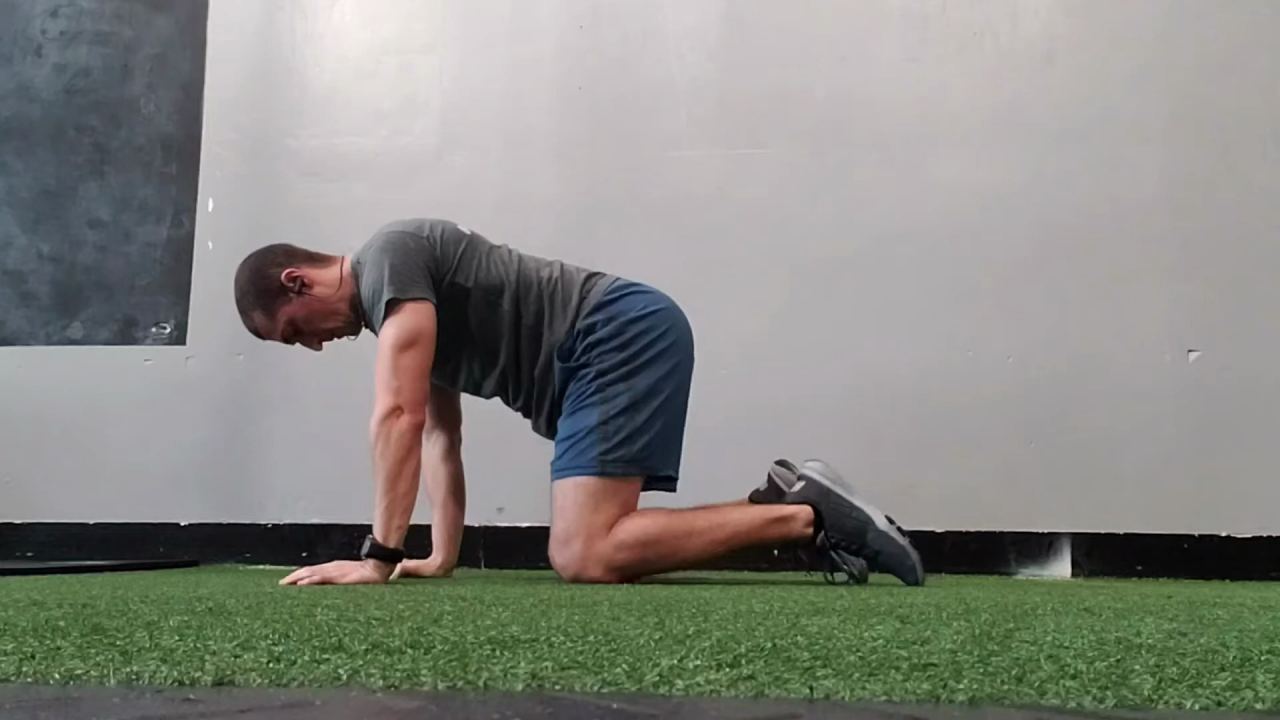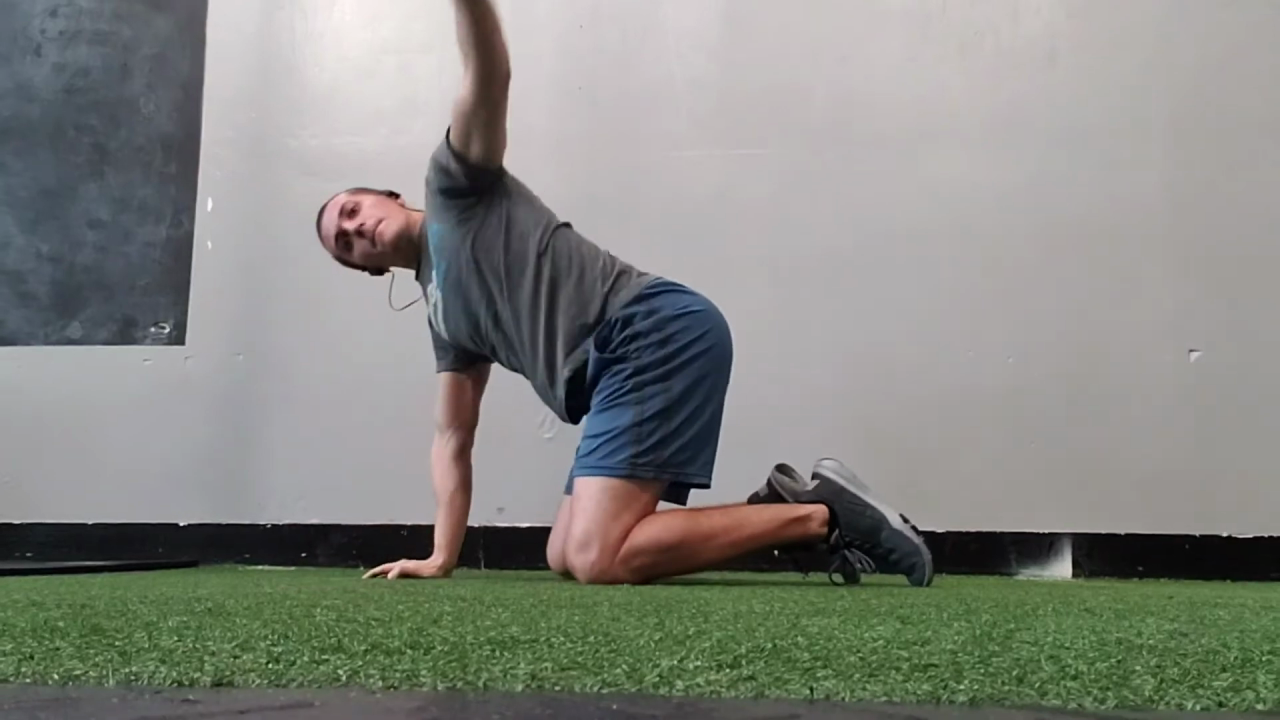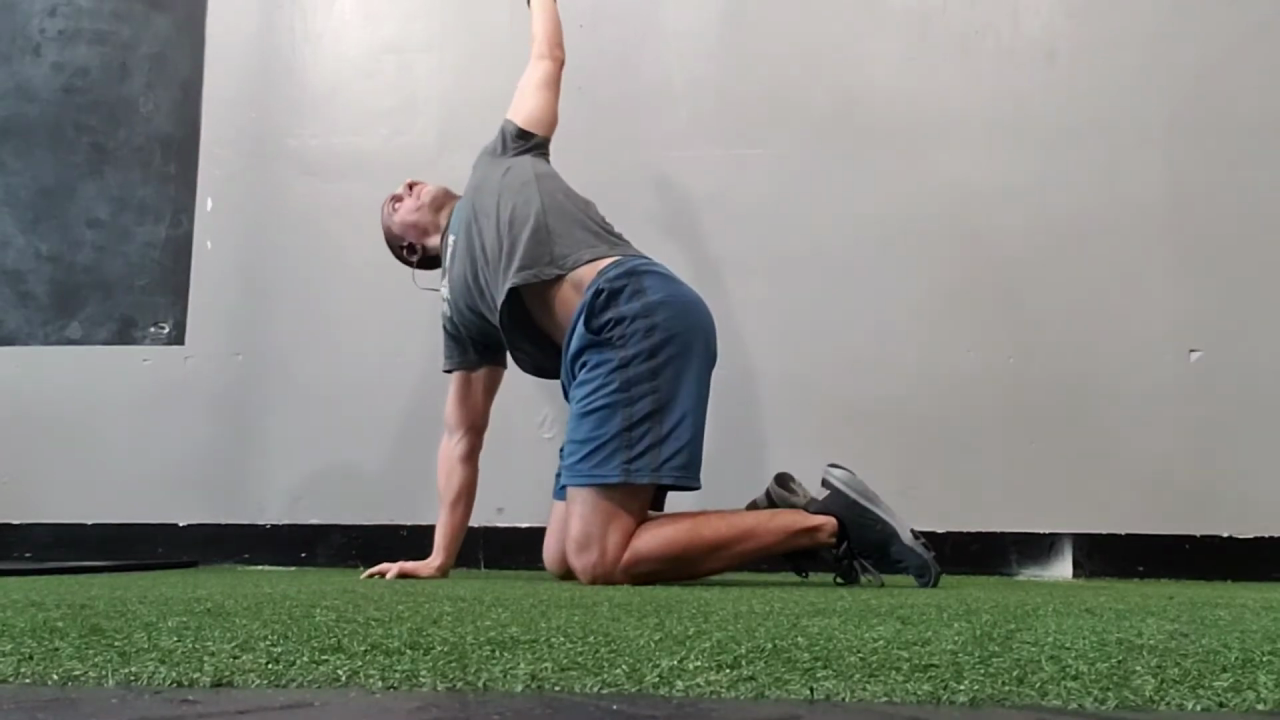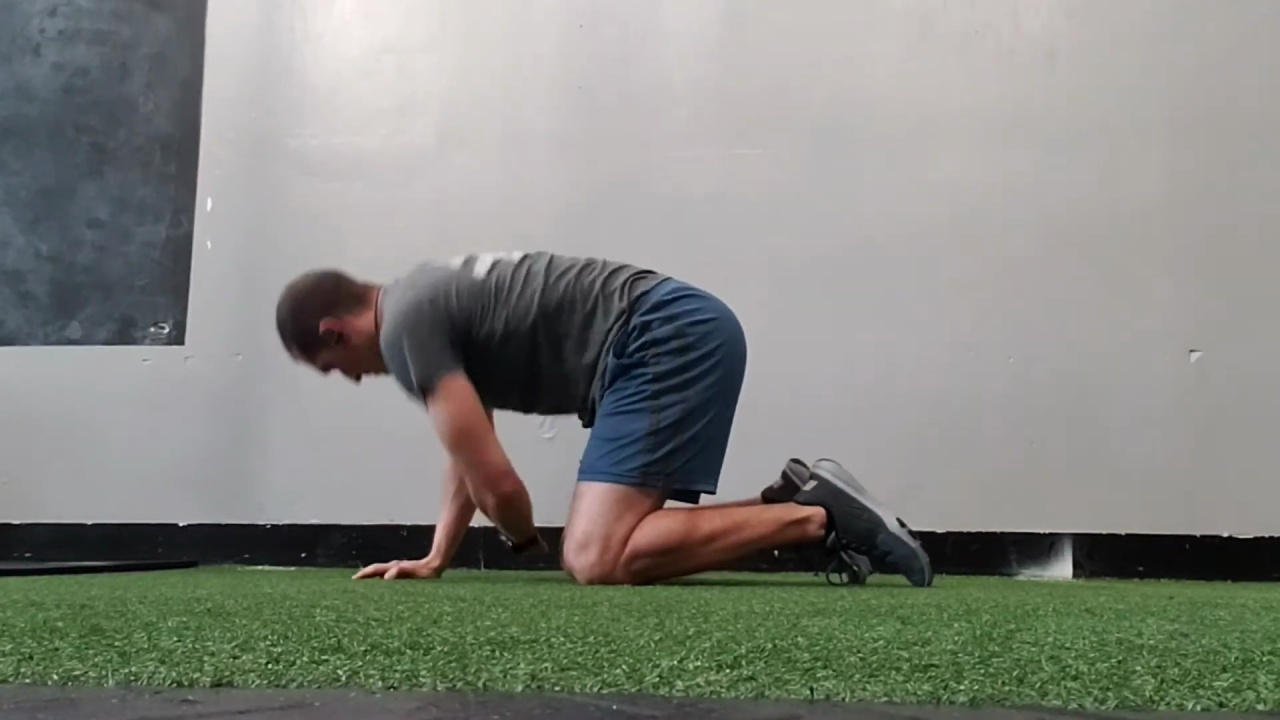
dt=1s
person 1, frame 1
left shoulder: (390, 257)
right shoulder: (407, 308)
left elbow: (398, 415)
right elbow: (438, 434)
left wrist: (379, 554)
right wrist: (442, 555)
left hip: (622, 331)
right hip: (613, 348)
left knee: (584, 556)
right knee: (580, 548)
left ankle: (807, 516)
right ankle: (773, 503)
person 1, frame 2
left shoulder: (457, 185)
right shoulder: (442, 307)
left elbow: (490, 78)
right elbow: (453, 436)
right wrist: (440, 556)
left hip: (660, 335)
right hip: (626, 365)
left knee: (599, 561)
right knee: (567, 557)
left ankle: (819, 515)
right ankle: (778, 508)
person 1, frame 3
left shoulder: (500, 162)
right shoulder: (458, 301)
left elbow: (546, 61)
right elbow: (461, 436)
right wrist: (438, 558)
left hip: (635, 316)
right hip: (603, 345)
left knee: (600, 563)
right knee: (563, 559)
left ankle: (826, 524)
right ankle: (777, 521)
person 1, frame 4
left shoulder: (409, 324)
right shoulder: (433, 313)
left elbow: (493, 481)
right elbow: (468, 450)
left wrist: (524, 541)
right wrist: (435, 556)
left hip: (671, 335)
right hip: (681, 336)
left knee: (595, 560)
right knee: (590, 549)
left ankle: (815, 516)
right ankle: (790, 499)
